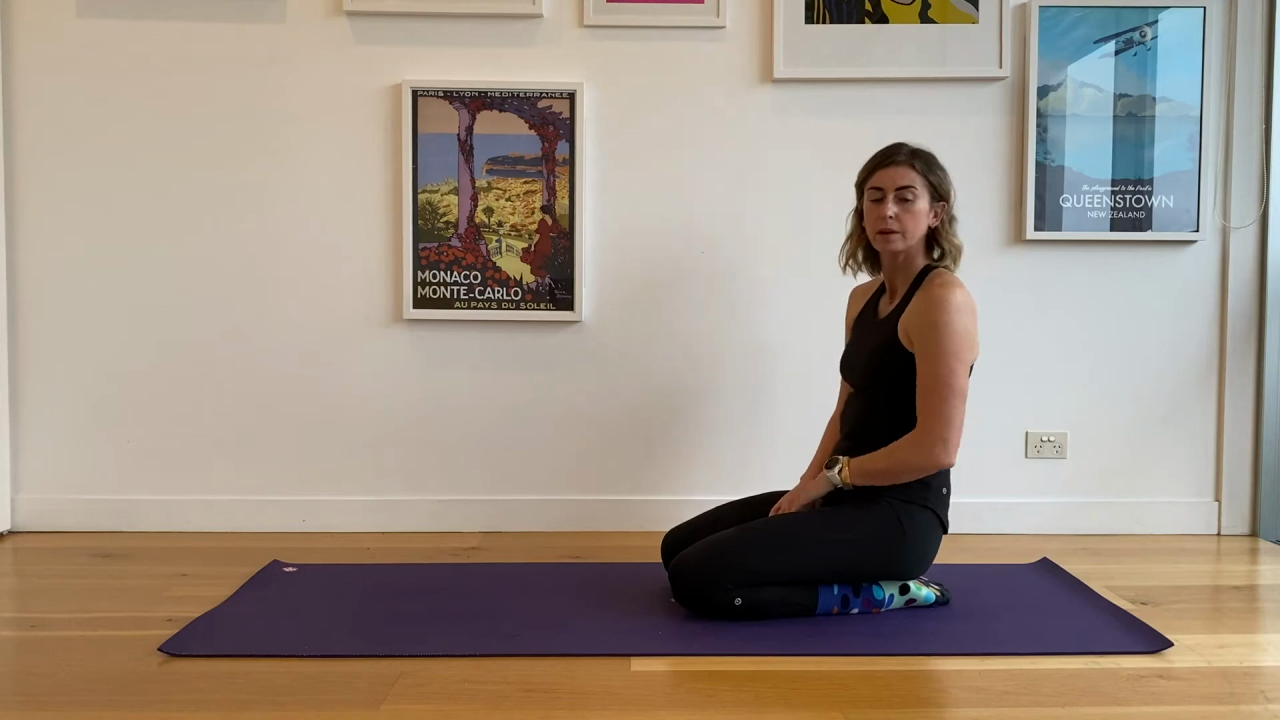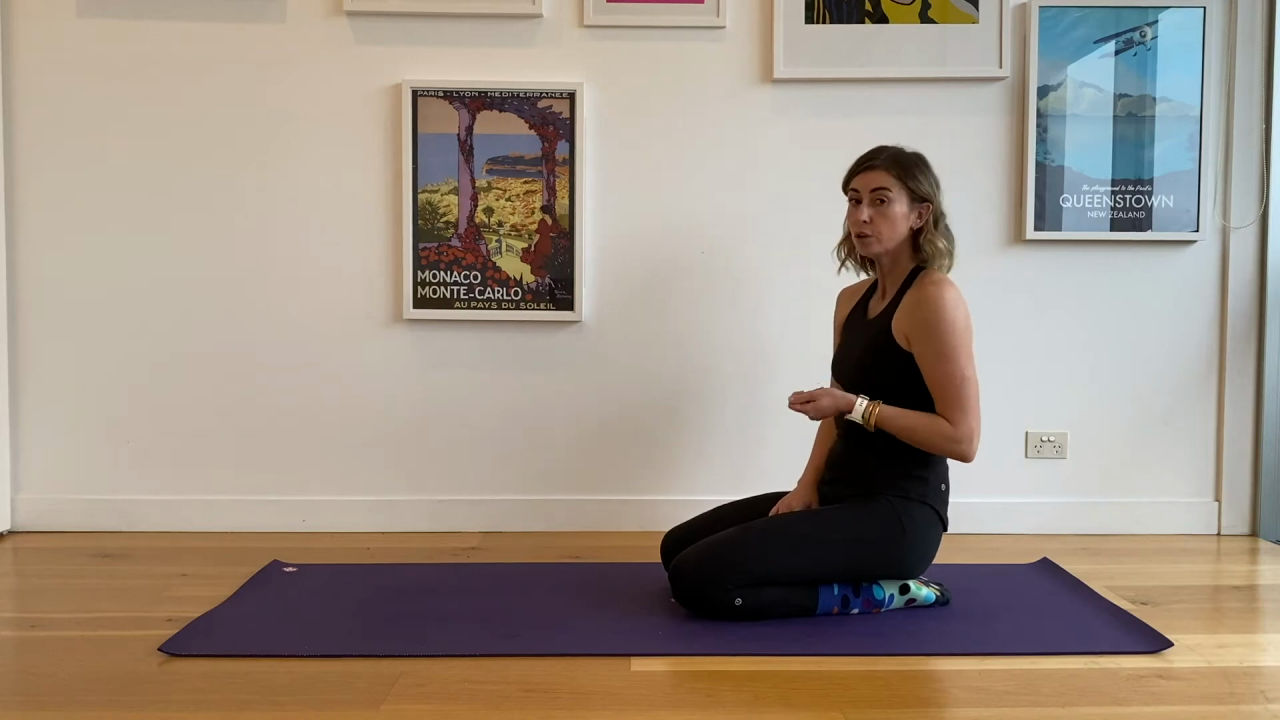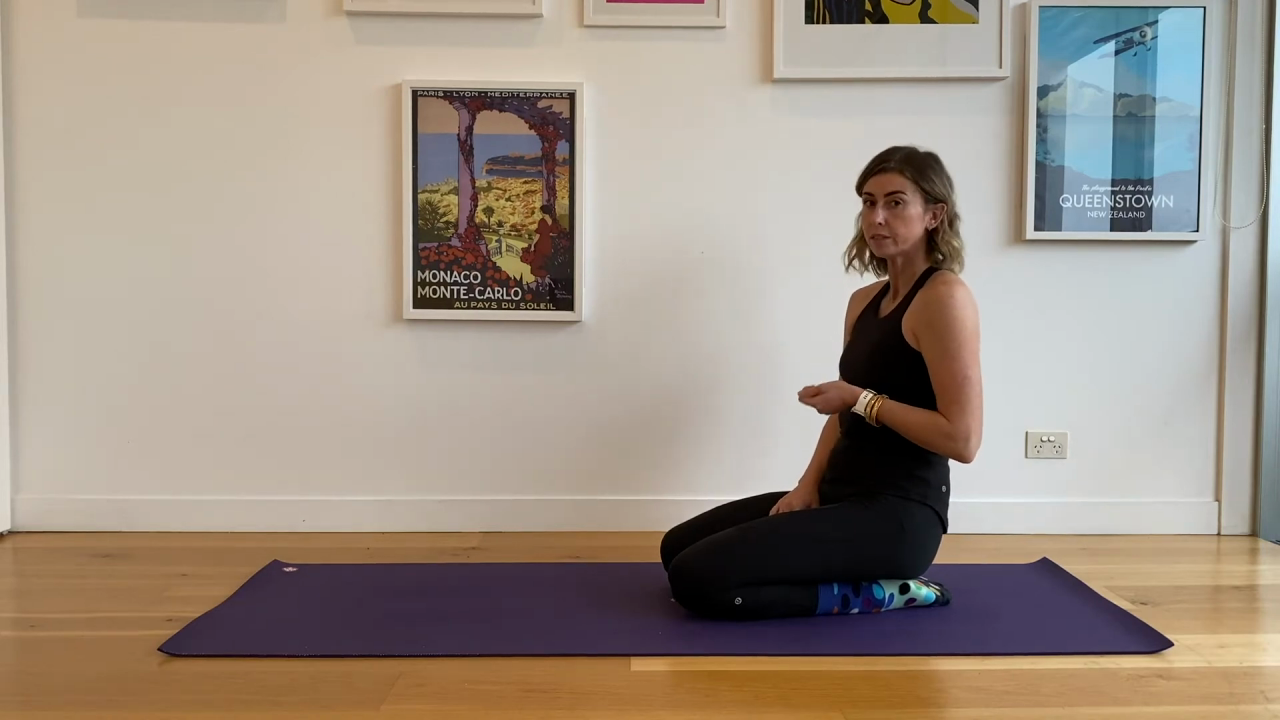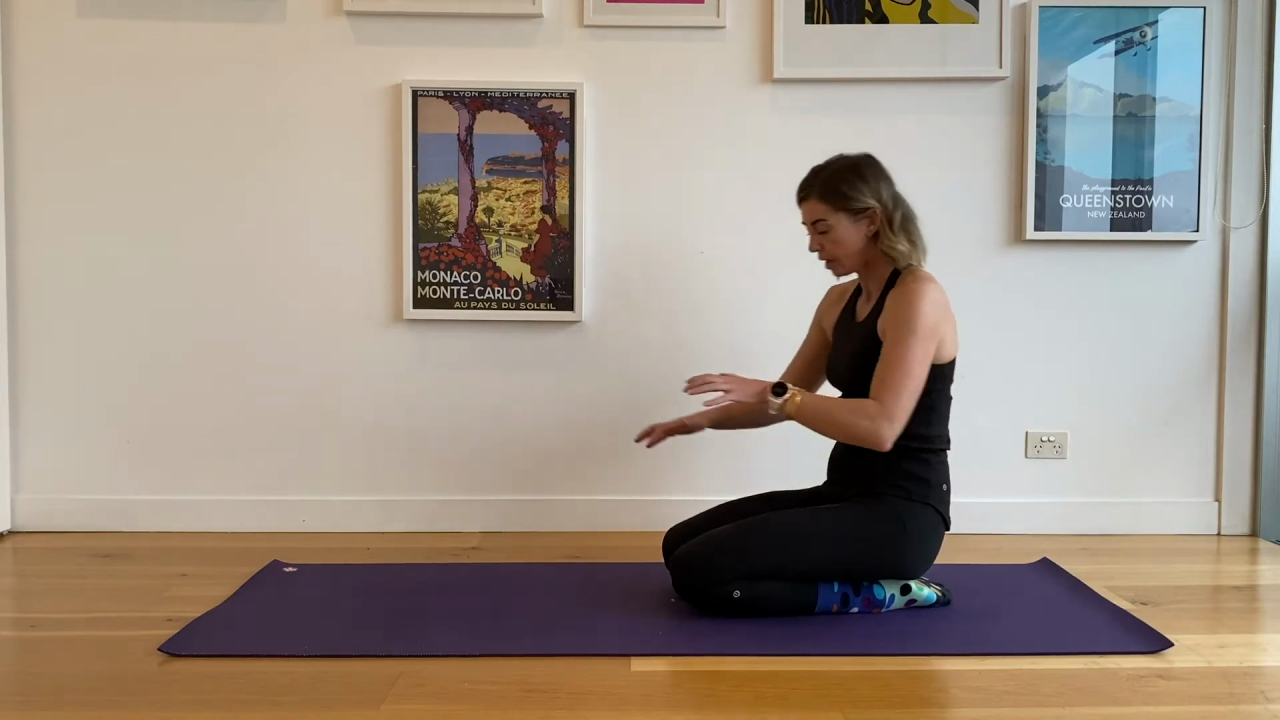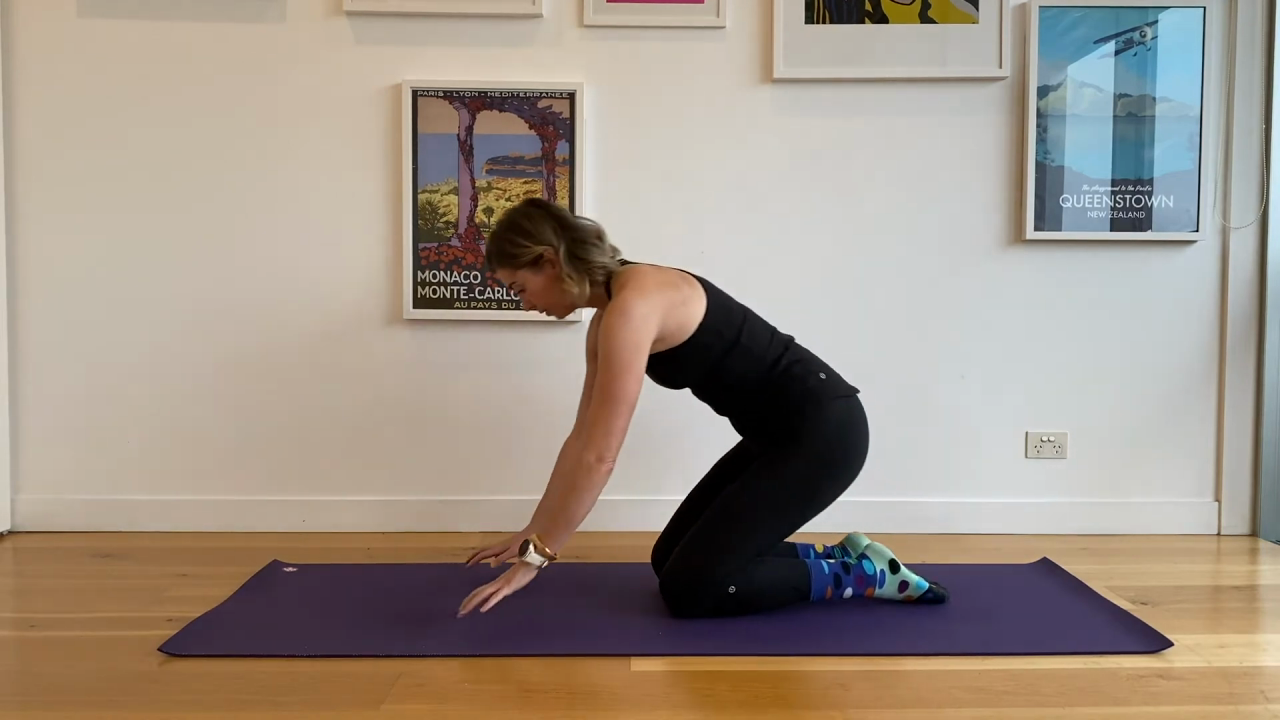
dt=0.7s
person 1, frame 1
left shoulder: (943, 299)
right shoulder: (863, 299)
left elbow: (936, 447)
left wrist: (830, 477)
right wrist: (808, 484)
left hip: (899, 518)
right hip: (851, 497)
left knee: (697, 577)
right knee: (679, 547)
left ankle: (879, 595)
right ankle: (873, 583)
person 1, frame 2
left shoulder: (934, 298)
right shoulder: (852, 299)
left elbow: (962, 437)
left wrist: (857, 407)
right wrist: (807, 486)
left hip: (898, 515)
right hip: (842, 495)
left knee: (699, 579)
right knee: (679, 548)
left ankle: (883, 593)
right ankle: (871, 583)
person 1, frame 3
left shoulder: (944, 297)
right shoulder: (864, 300)
left elbow: (962, 438)
left wrist: (863, 399)
right wrist: (808, 484)
left hip: (898, 515)
right hip: (843, 495)
left knee: (696, 578)
right knee: (679, 548)
left ankle: (879, 594)
right ankle: (868, 580)
person 1, frame 4
left shoulder: (919, 297)
right shoulder: (841, 301)
left elbow: (879, 426)
right elbow: (790, 394)
left wrist: (772, 396)
right wrist: (707, 417)
left hip: (899, 514)
right hip: (847, 496)
left knee: (702, 574)
right knee: (682, 546)
left ankle: (871, 594)
right ankle: (860, 579)
person 1, frame 5
left shoulder: (631, 306)
right shoulder: (611, 313)
left elbow: (598, 458)
right elbow: (583, 438)
left wrist: (533, 556)
right wrist: (530, 533)
left hip: (823, 431)
right hip: (777, 433)
left knee: (691, 588)
right knee: (671, 561)
left ankle: (856, 574)
right ankle: (836, 556)
